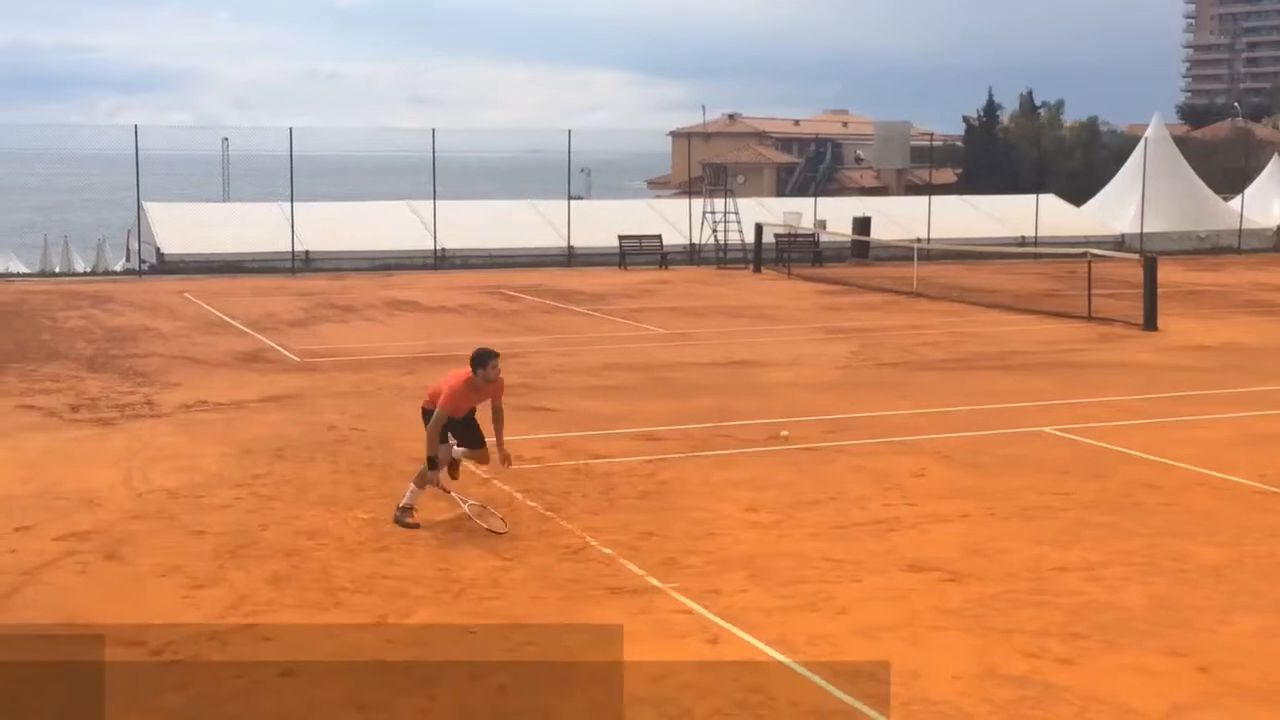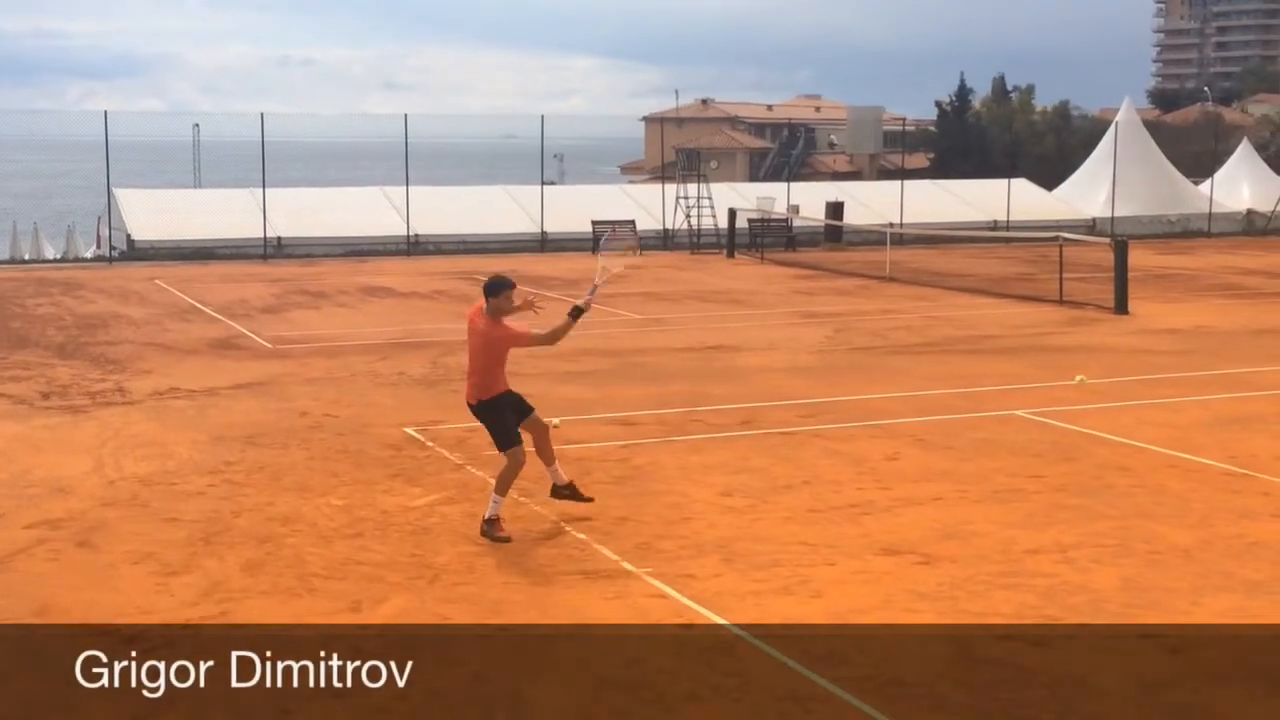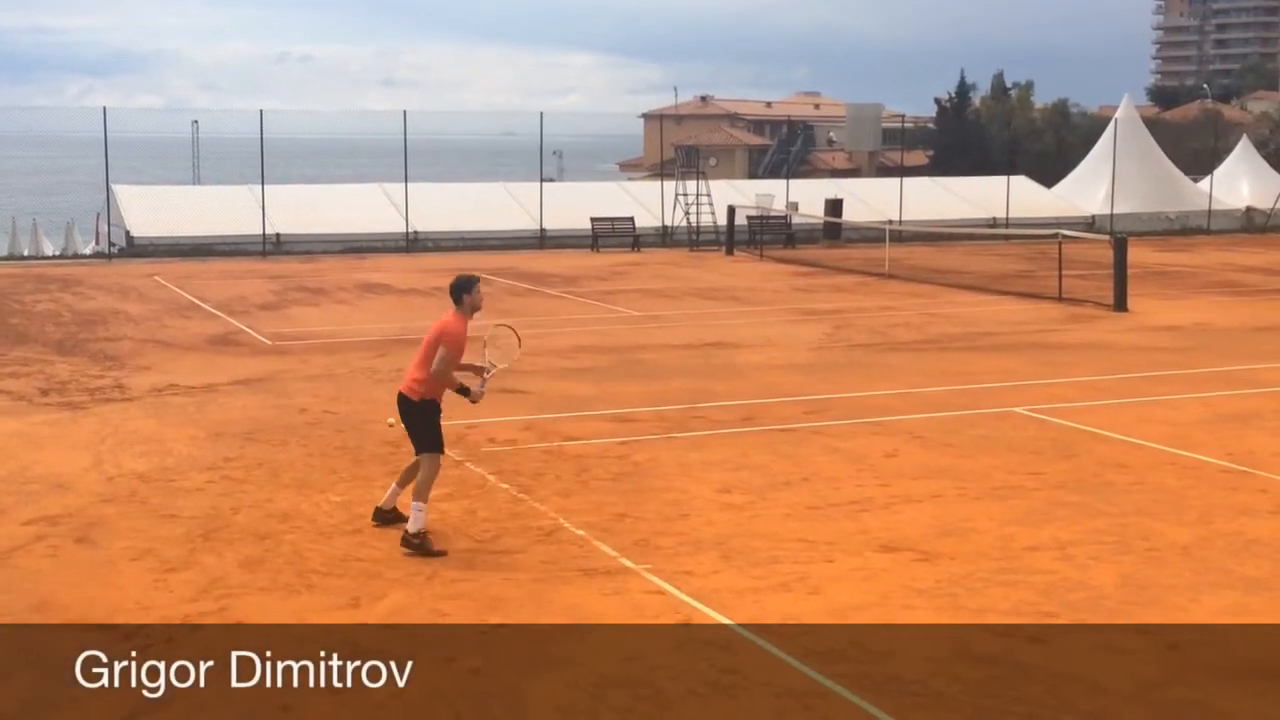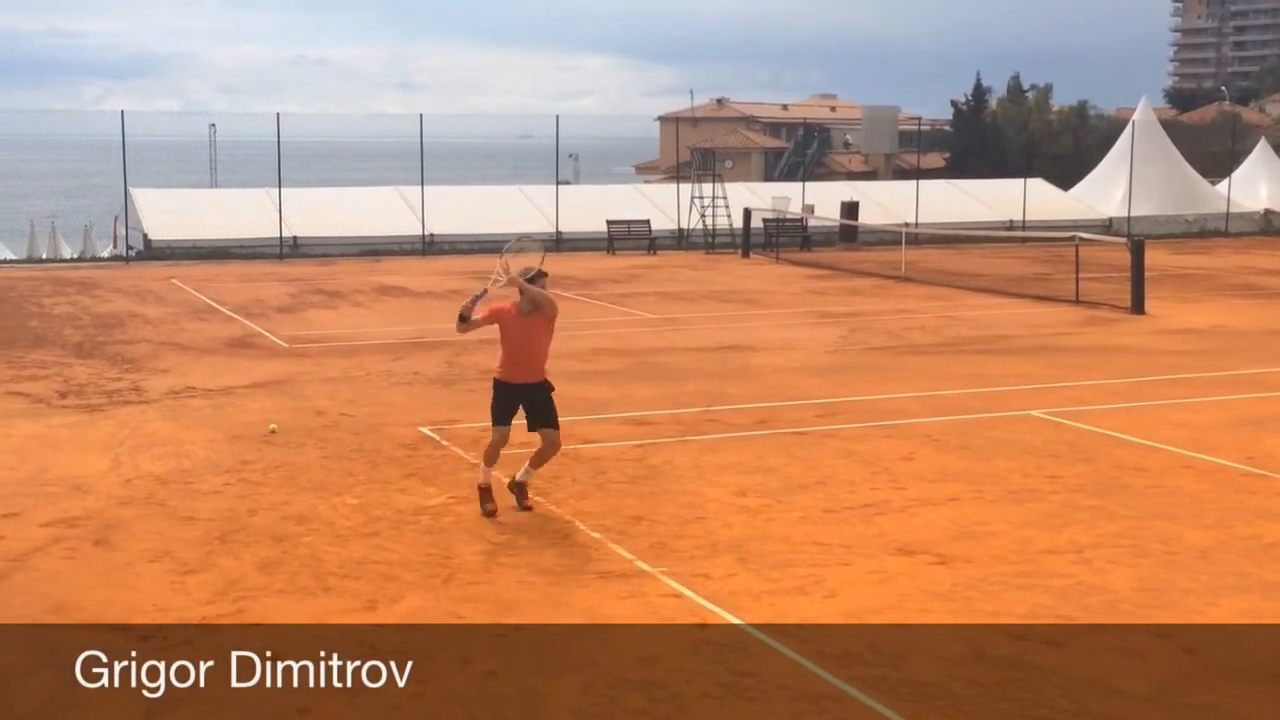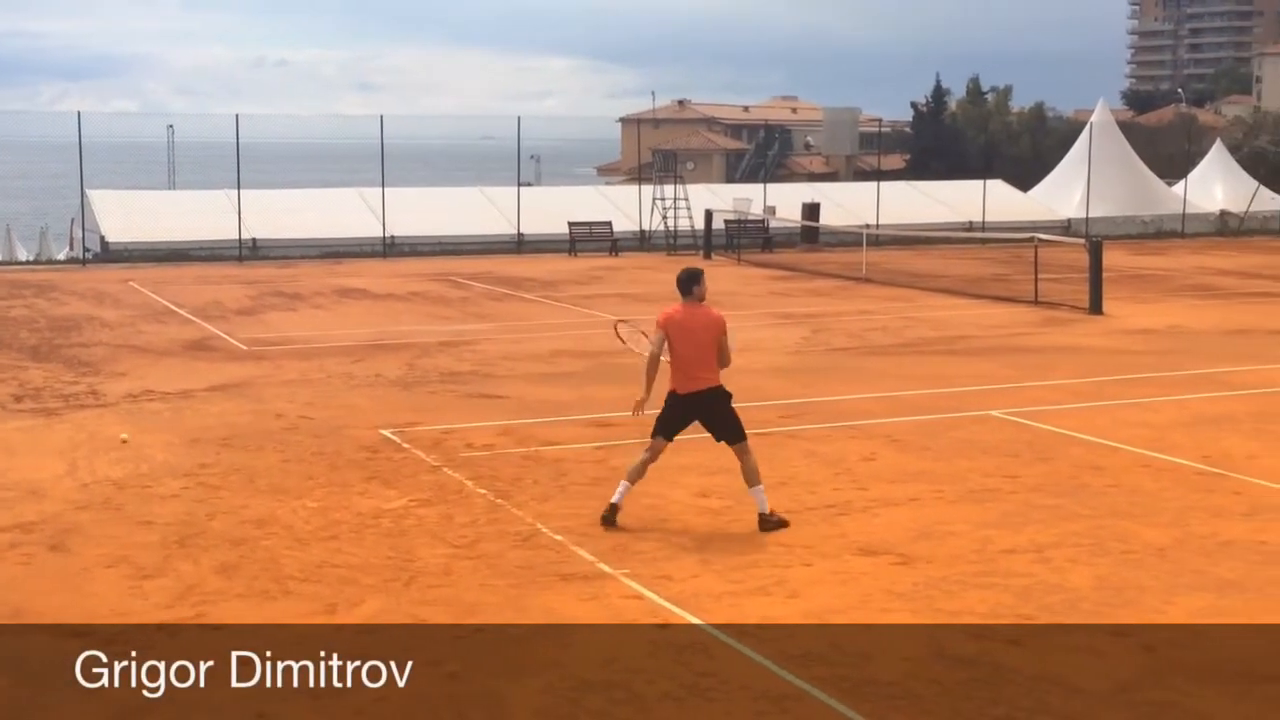
dt=1s
person 1, frame 1
left shoulder: (496, 383)
right shoulder: (456, 388)
left elbow: (497, 410)
right elbow: (433, 427)
left wrist: (501, 447)
right wrist: (431, 465)
left hip: (462, 410)
right hip: (435, 408)
left knee: (481, 457)
right knee: (441, 458)
left ankle: (455, 453)
right ankle: (405, 507)
person 1, frame 2
left shoulder: (479, 309)
right shoulder: (500, 333)
right elbow: (549, 339)
left wrist: (514, 307)
right wrist: (575, 314)
left hip: (497, 392)
right hip: (485, 401)
left knee: (540, 428)
right knee: (517, 457)
left ankle: (561, 485)
right ankle: (490, 520)
person 1, frame 3
left shoulder: (455, 322)
right shoulder: (455, 328)
right elbow: (438, 372)
left wrist: (472, 368)
right wrist: (467, 392)
left hip: (418, 397)
right hip: (419, 400)
left knee: (425, 461)
right knee: (431, 464)
left ankle: (386, 508)
right ankle: (415, 534)
person 1, frame 4
left shoulder: (548, 309)
right shoulder: (503, 311)
left elbow: (545, 300)
right elbow: (464, 327)
left wrist: (520, 283)
right wrist: (464, 315)
left hip: (537, 384)
right hip: (506, 384)
left knee: (552, 444)
right knee: (500, 437)
left ankle: (519, 481)
right ankle: (485, 484)
person 1, frame 5
left shoulder: (667, 317)
right shoulder: (716, 318)
left elbow: (654, 355)
right elbow: (726, 360)
left wrist: (646, 392)
left hip: (680, 397)
right hip: (713, 394)
left knee: (651, 452)
right knee: (744, 451)
left ankle: (614, 506)
right ankle: (765, 514)
